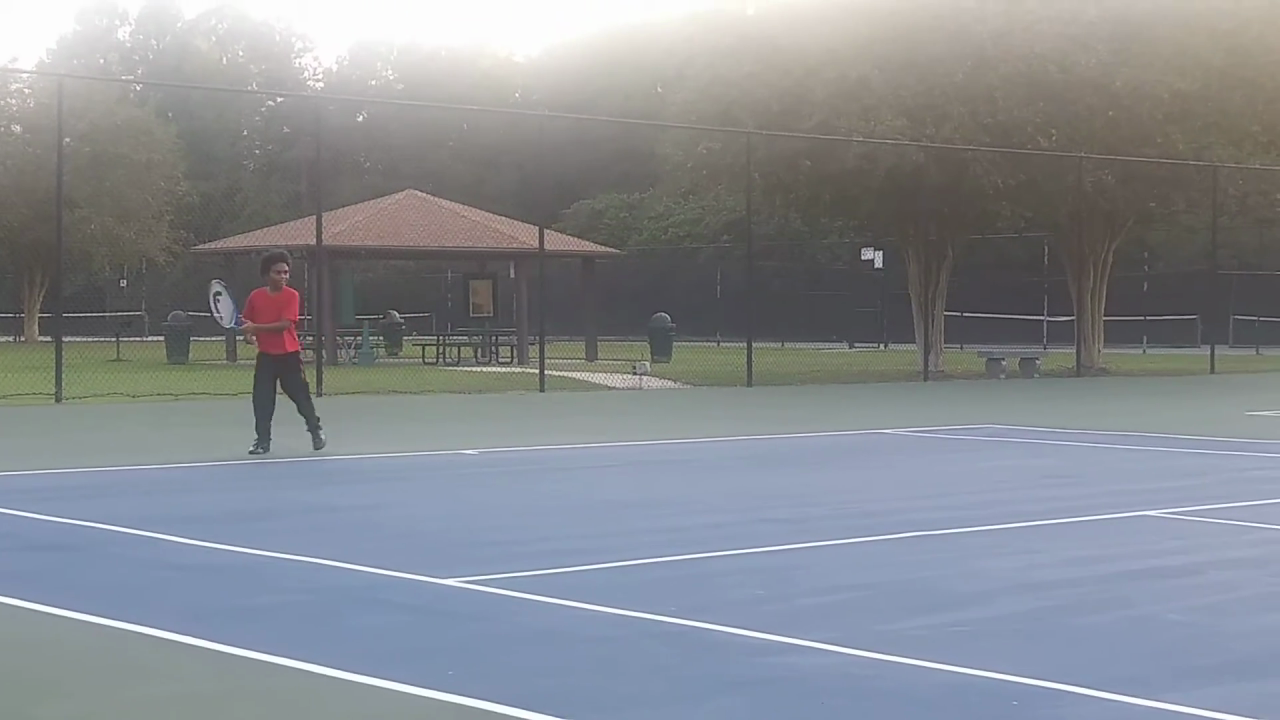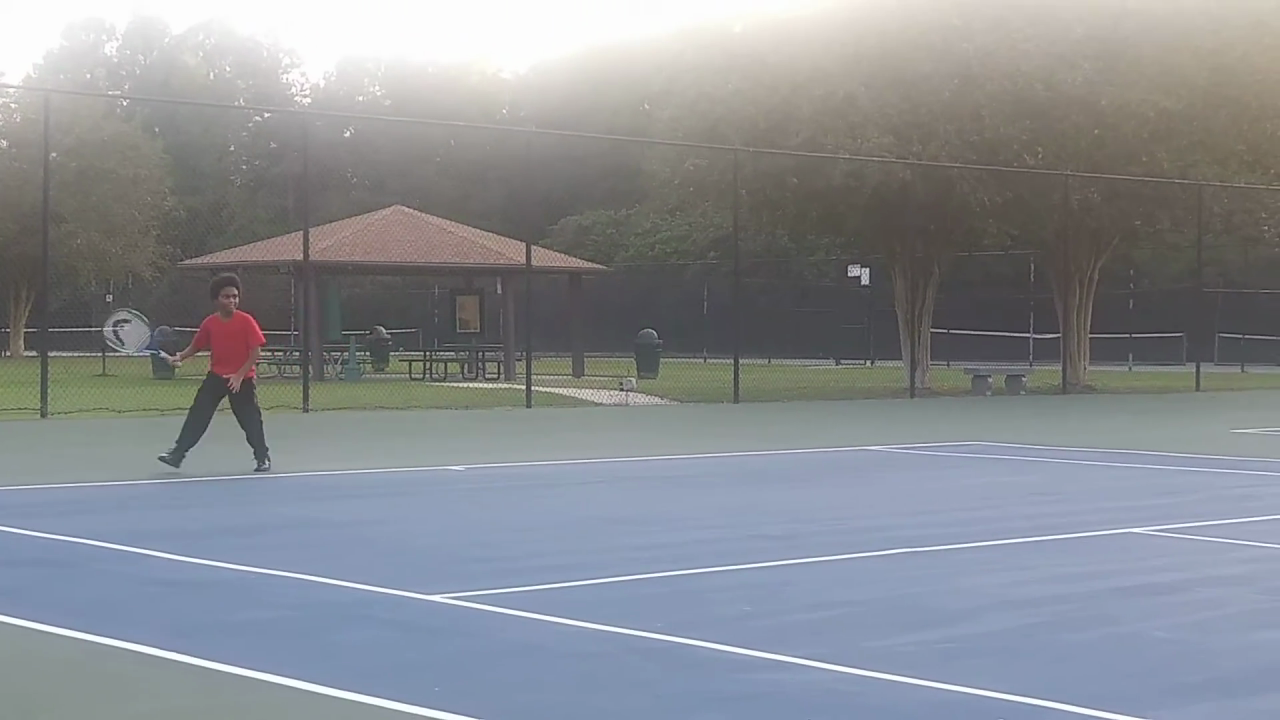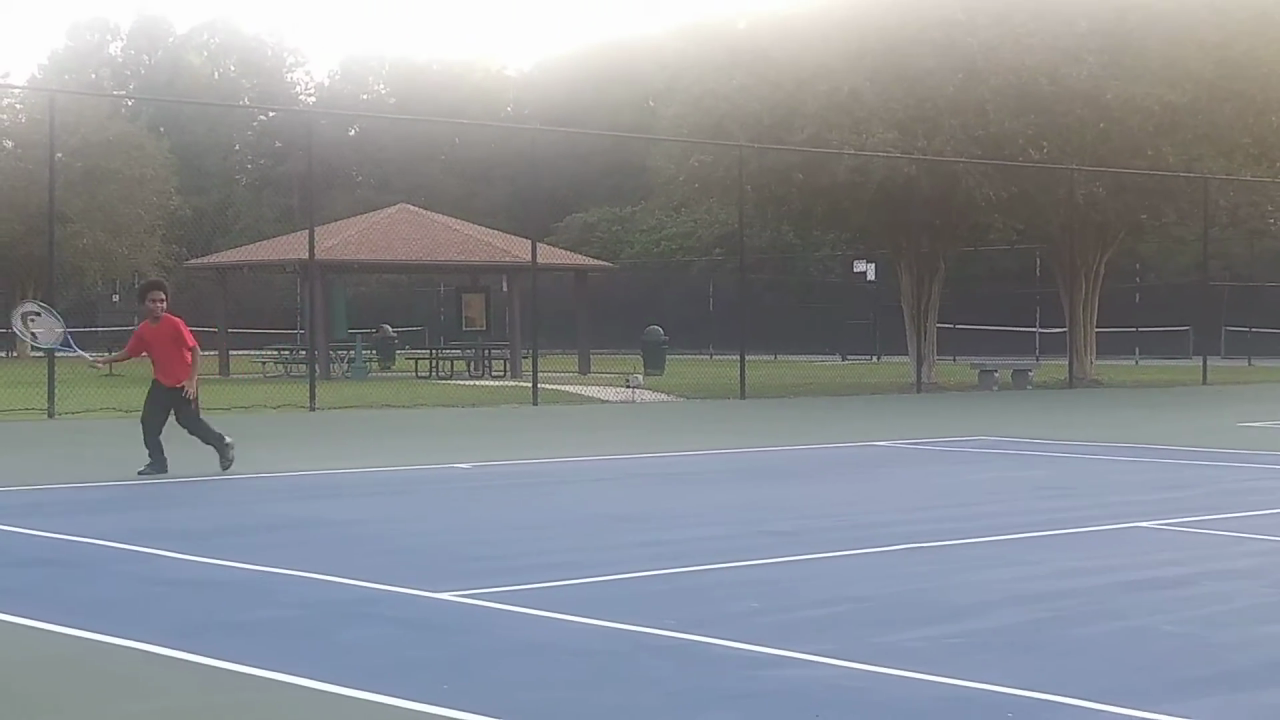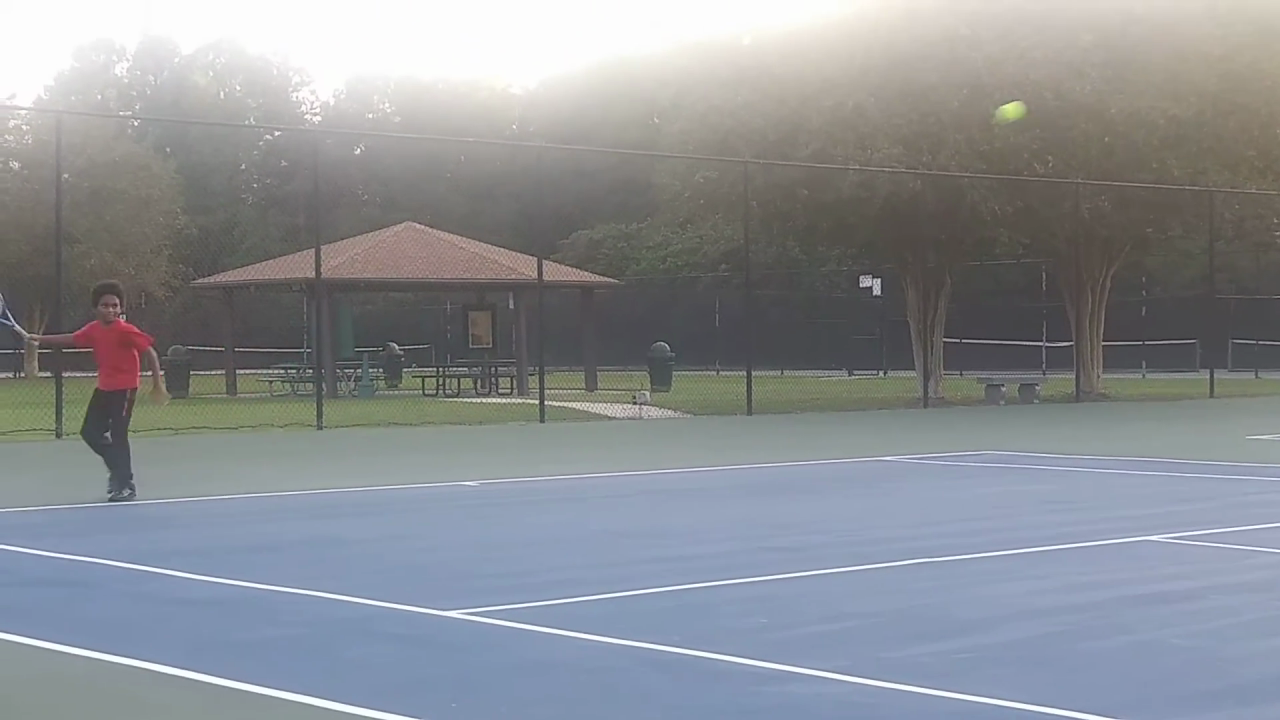
dt=0.3s
person 1, frame 1
left shoulder: (292, 295)
right shoulder: (255, 297)
left elbow: (285, 324)
right elbow: (249, 323)
left wrist: (255, 328)
right wrist: (249, 334)
left hip: (289, 353)
right hip: (266, 354)
left knee: (299, 393)
right knee: (261, 396)
left ankle: (315, 429)
right ankle: (263, 438)
person 1, frame 2
left shoulder: (246, 321)
right shoulder: (209, 323)
left elbow: (255, 351)
right elbow: (195, 346)
left wrist: (240, 375)
right wrist: (179, 358)
left hip: (242, 377)
right hip: (216, 375)
left knee: (250, 419)
right knee: (198, 413)
left ankle: (262, 456)
right ankle: (177, 453)
person 1, frame 3
left shoulder: (175, 324)
right shoulder: (142, 330)
left elbow: (195, 350)
right elbow: (128, 352)
left wrist: (191, 381)
right wrist: (104, 361)
left hip: (184, 382)
right hip: (161, 382)
left knee: (189, 421)
right knee: (148, 421)
left ankle: (222, 444)
right ankle: (157, 461)
person 1, frame 4
left shoulder: (124, 330)
right shoulder: (93, 329)
left elbow: (149, 352)
right elbow: (71, 339)
left wrist: (158, 383)
right wrist: (41, 339)
left hip: (124, 388)
right hip: (103, 387)
left knee: (118, 434)
right knee: (89, 432)
left ankle: (126, 484)
right ankle: (119, 471)
